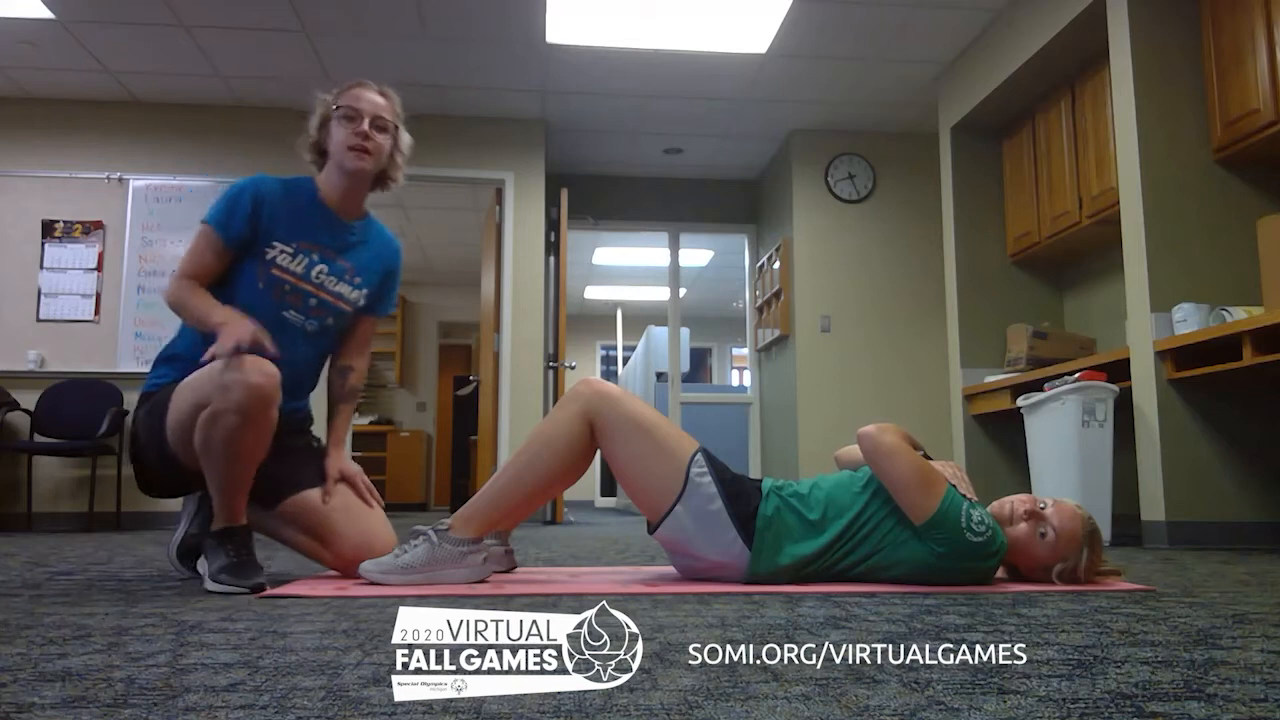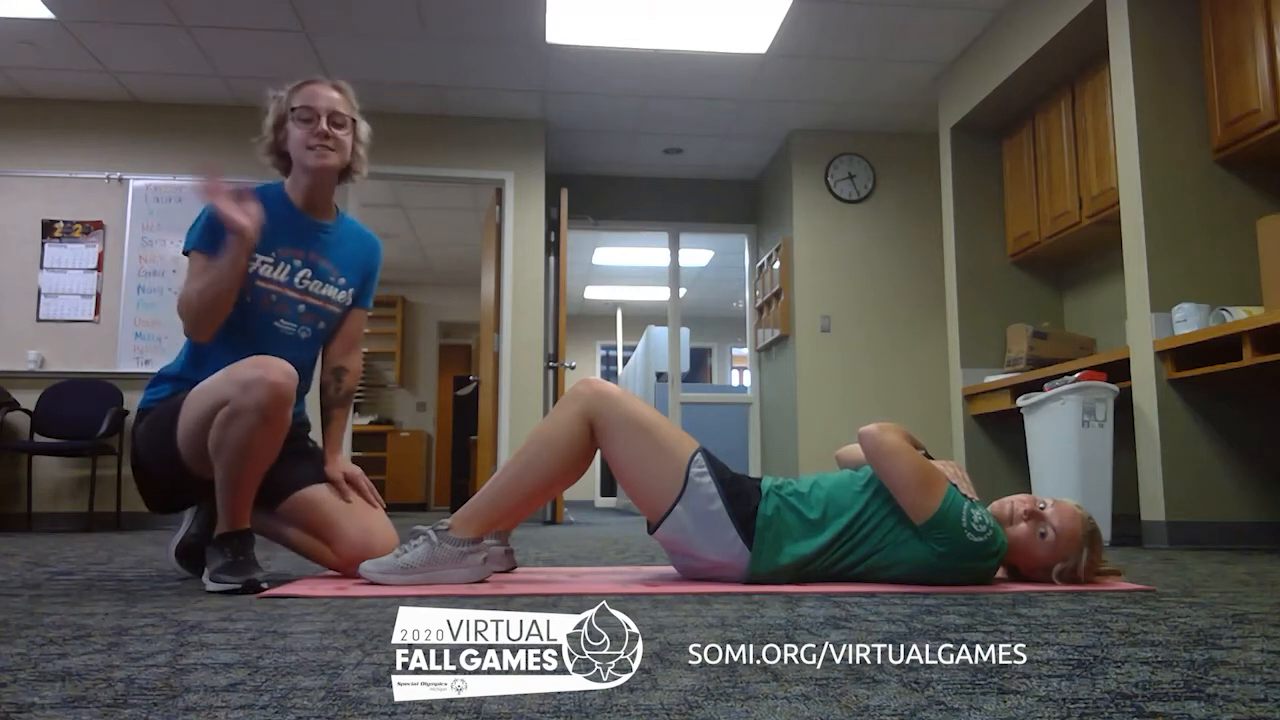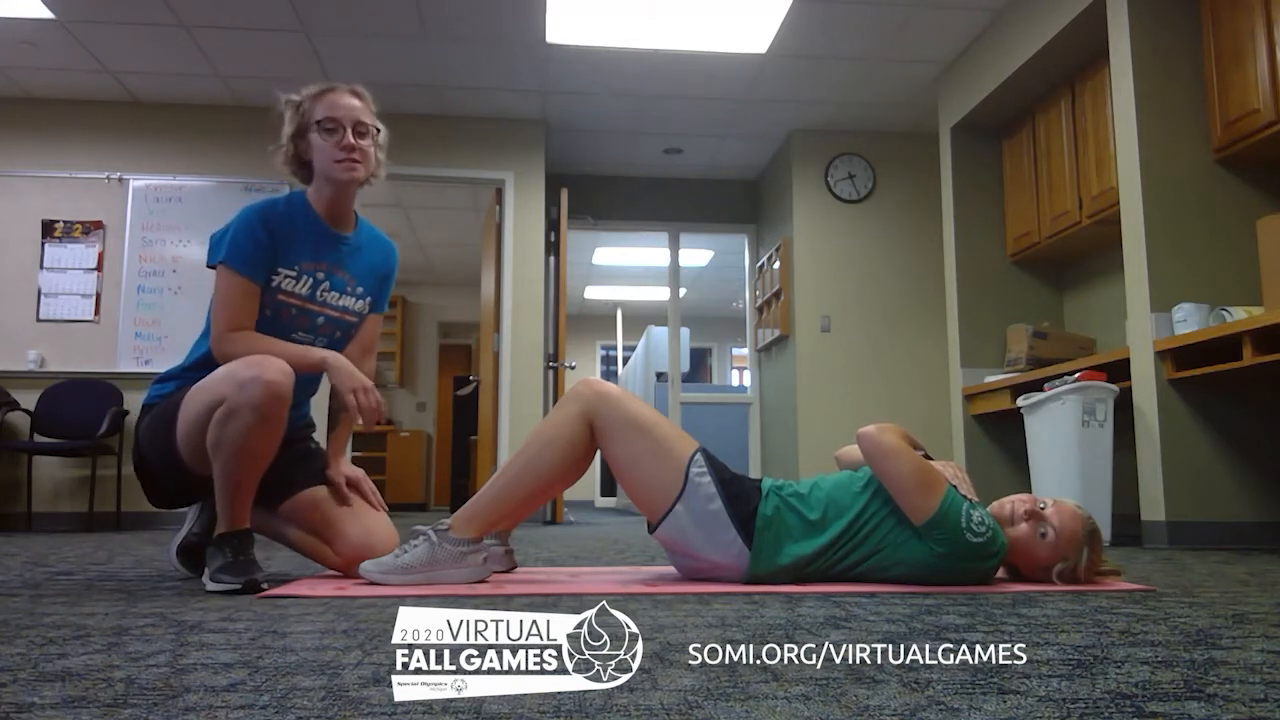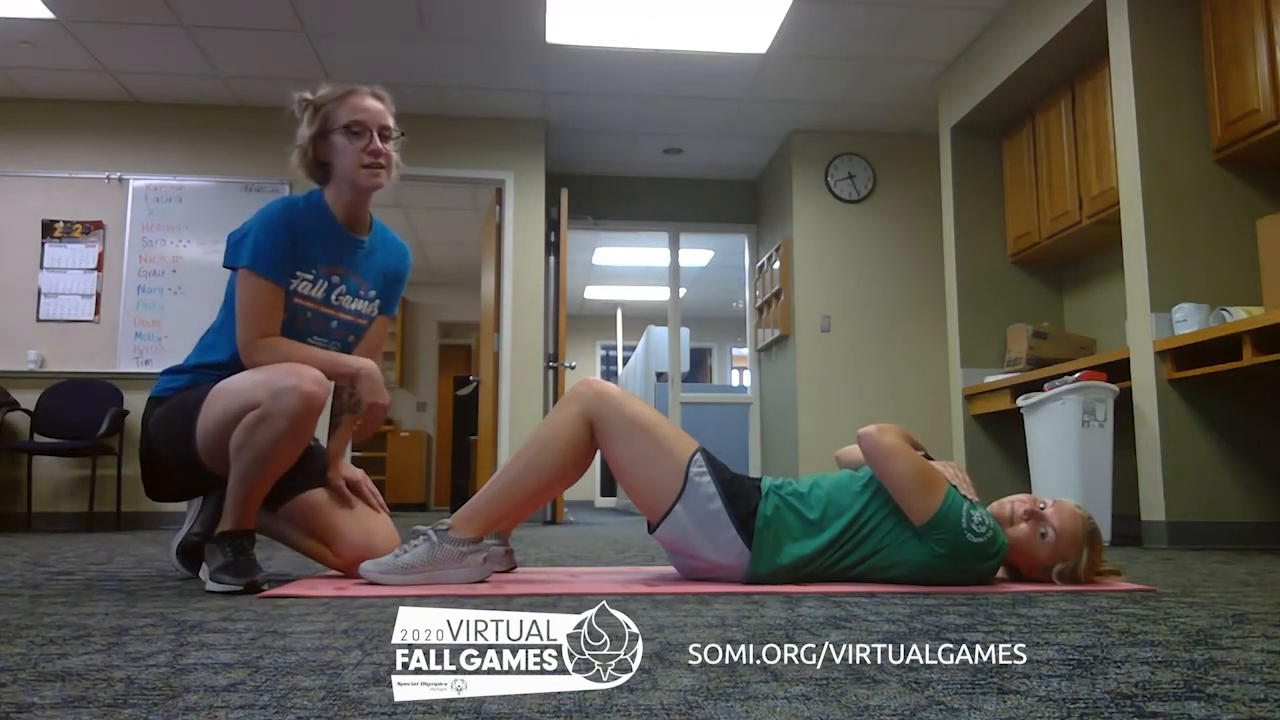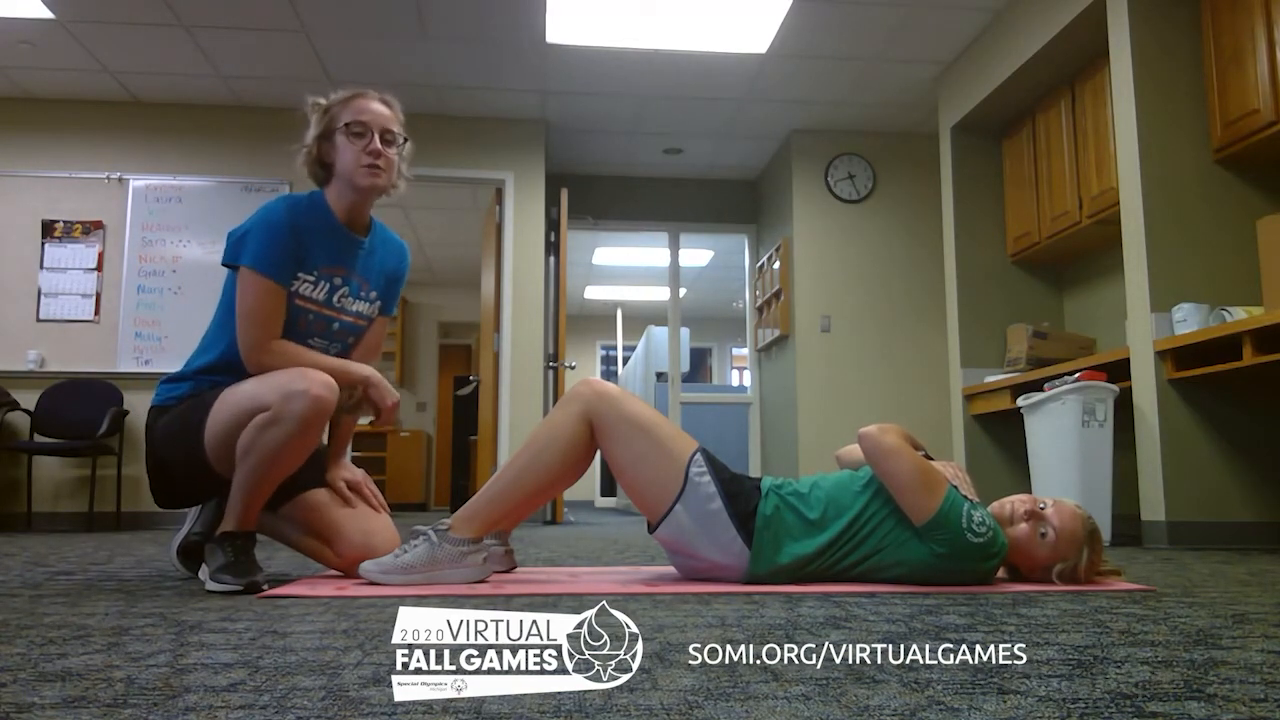
dt=1s
person 1, frame 1
left shoulder: (970, 539)
right shoulder: (970, 530)
left elbow: (875, 437)
right elbow: (853, 460)
left wrist: (929, 468)
right wrist: (933, 468)
left hip: (739, 531)
right hip: (746, 527)
left knee: (594, 396)
right knee: (601, 408)
left ankle: (457, 542)
right ankle: (476, 540)
person 1, frame 2
left shoulder: (970, 539)
right shoulder: (968, 531)
left elbow: (875, 437)
right elbow: (852, 459)
left wrist: (927, 463)
right wrist: (932, 466)
left hip: (739, 530)
right hip: (744, 527)
left knee: (593, 397)
right knee: (600, 407)
left ankle: (454, 542)
right ankle: (476, 541)
person 1, frame 3
left shoulder: (970, 539)
right shoulder: (968, 531)
left elbow: (874, 438)
right elbow: (851, 460)
left wrist: (927, 465)
right wrist: (933, 465)
left hip: (739, 530)
right hip: (745, 526)
left knee: (593, 396)
right knee: (601, 408)
left ankle: (456, 542)
right ankle: (479, 541)
person 1, frame 4
left shoulder: (968, 538)
right shoulder: (969, 531)
left elbow: (875, 438)
right elbow: (854, 460)
left wrist: (925, 465)
right wrist: (932, 467)
left hip: (739, 530)
right hip: (746, 526)
left knee: (593, 396)
right knee: (601, 408)
left ankle: (455, 542)
right ankle: (472, 542)
person 1, frame 5
left shoulder: (970, 538)
right shoulder: (969, 534)
left elbow: (875, 438)
right elbow: (852, 460)
left wrist: (927, 464)
right wrist: (933, 466)
left hip: (739, 530)
right hip: (744, 527)
left knee: (593, 396)
right knee: (601, 409)
left ankle: (455, 542)
right ankle: (475, 541)
person 2, frame 1
left shoulder: (383, 253)
right shoulder: (259, 198)
left elbow: (351, 359)
right elbow: (182, 288)
left wrist: (337, 449)
right wrist: (227, 319)
left hip: (282, 427)
right hip: (185, 404)
left knee: (373, 554)
right knee: (253, 378)
left ankle: (228, 507)
right ankle: (226, 530)
person 2, frame 2
left shoulder: (362, 247)
right shoulder: (238, 211)
left elbow: (344, 359)
right elbow: (197, 325)
left wrist: (333, 453)
right wrist: (241, 242)
left hip: (279, 433)
right hip: (180, 420)
left knee: (373, 550)
right knee: (268, 376)
left ankle: (225, 513)
right ankle: (227, 537)
person 2, frame 3
left shoulder: (381, 254)
right shoulder: (261, 223)
left elbow: (357, 368)
right elbow: (229, 341)
left wrist: (337, 458)
right wrist: (326, 360)
left hip: (284, 435)
right hip: (186, 418)
left knee: (374, 550)
right knee: (267, 376)
left ankle: (233, 512)
right ankle: (228, 534)
person 2, frame 4
left shoulder: (391, 254)
right shoulder: (281, 222)
left elbow: (362, 370)
right elbow: (256, 347)
left wrist: (337, 456)
right wrist: (357, 369)
left hip: (281, 435)
right hip: (192, 412)
left knee: (374, 552)
right knee: (300, 386)
left ankle: (228, 508)
right ankle: (226, 533)
person 2, frame 5
left shoulder: (391, 255)
right shoulder: (282, 220)
left elbow: (362, 369)
right elbow: (259, 351)
left wrist: (336, 458)
right wrist: (365, 377)
left hip: (282, 438)
right hip: (193, 418)
left knee: (375, 552)
right knee: (309, 390)
left ankle: (229, 510)
right ankle: (228, 534)
